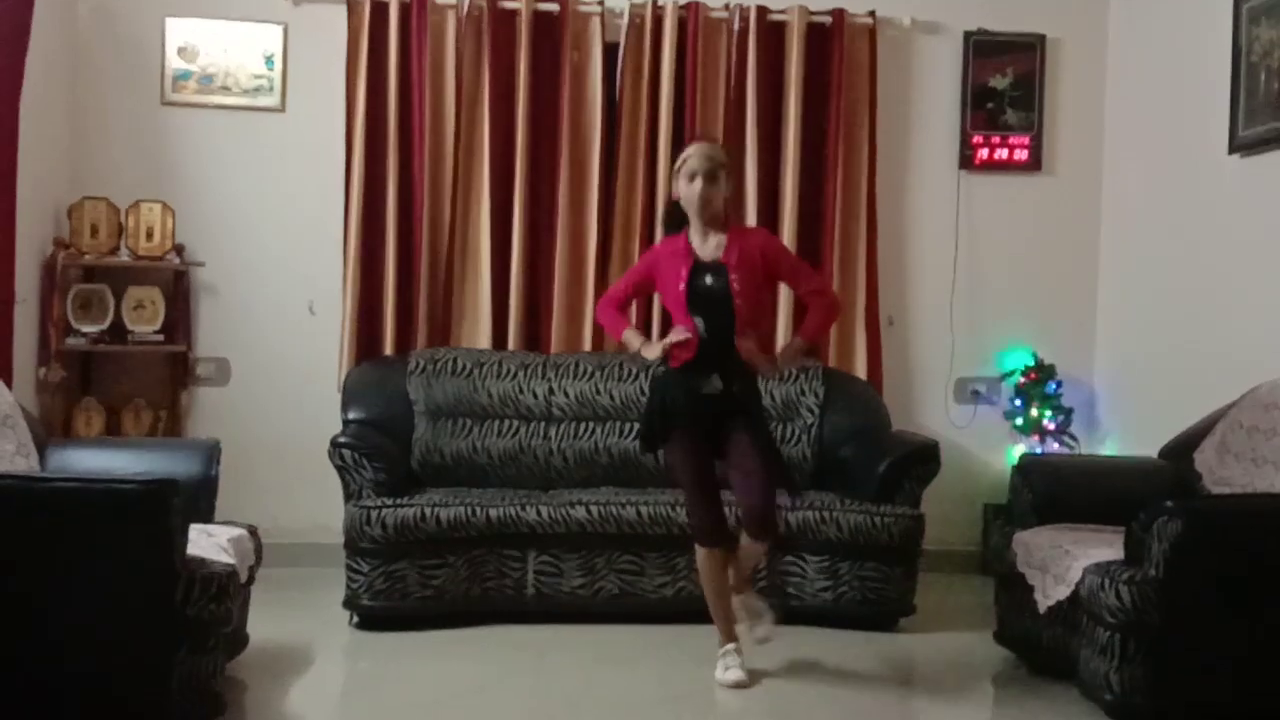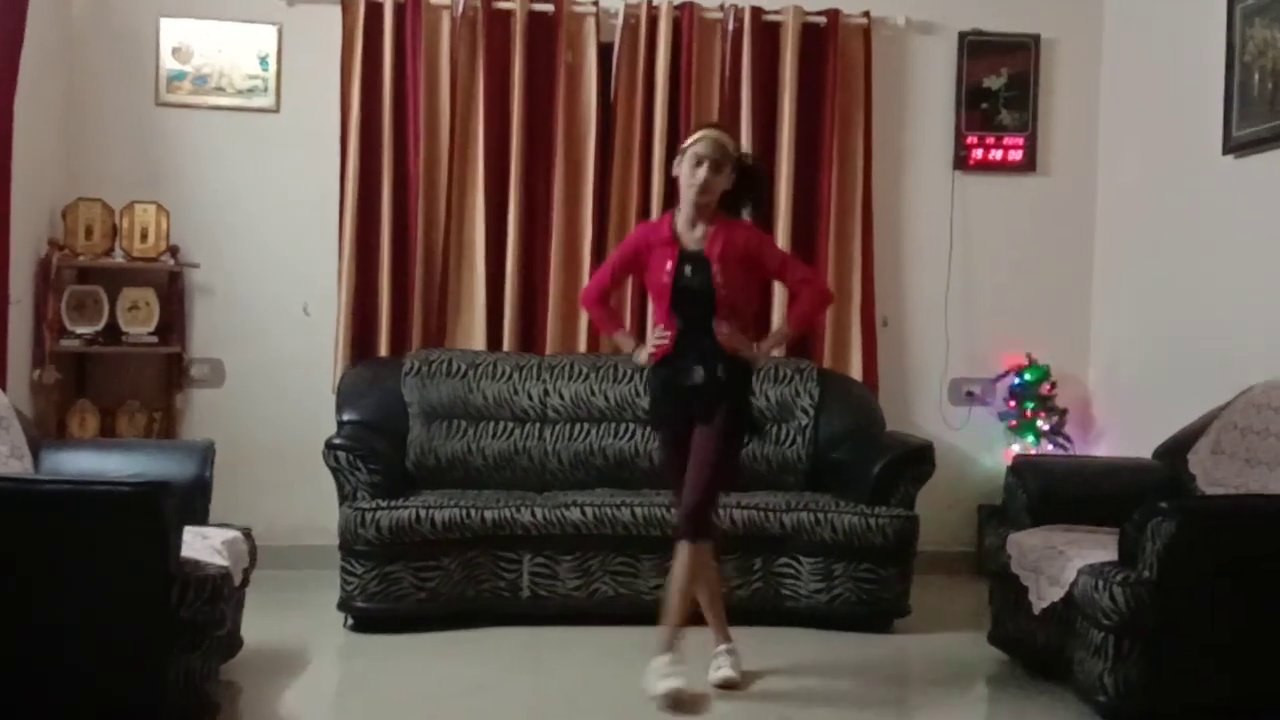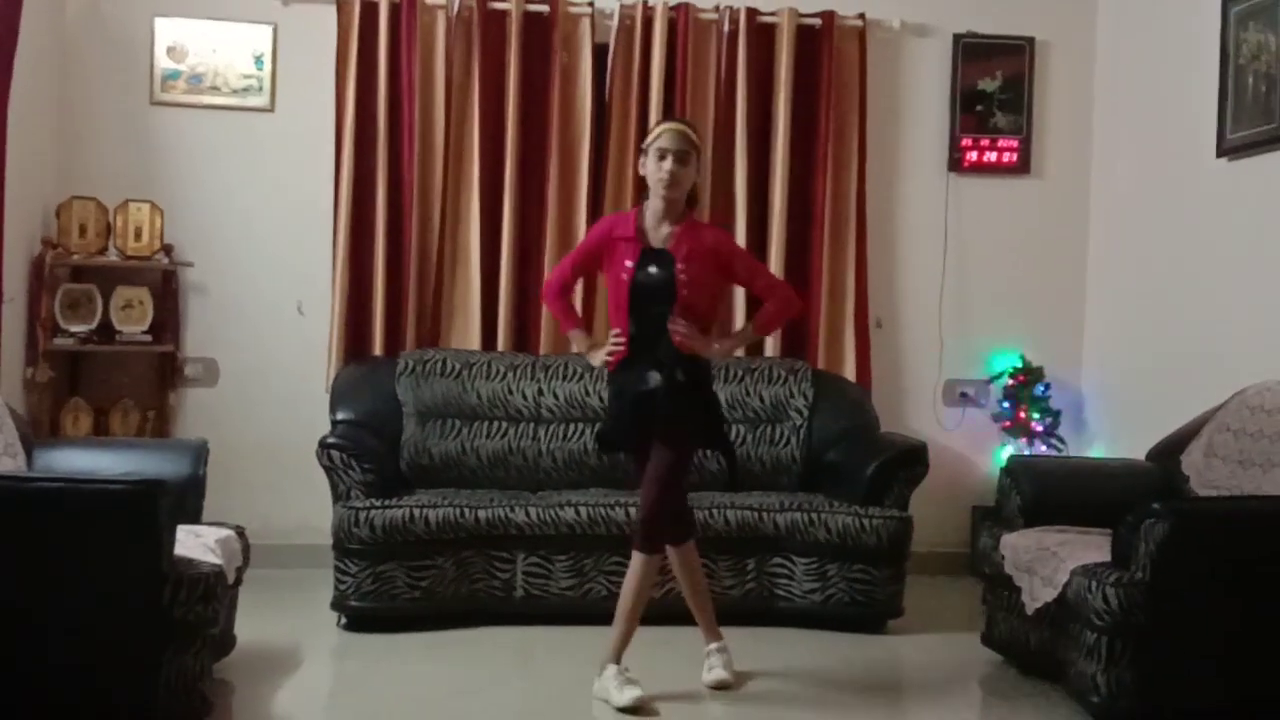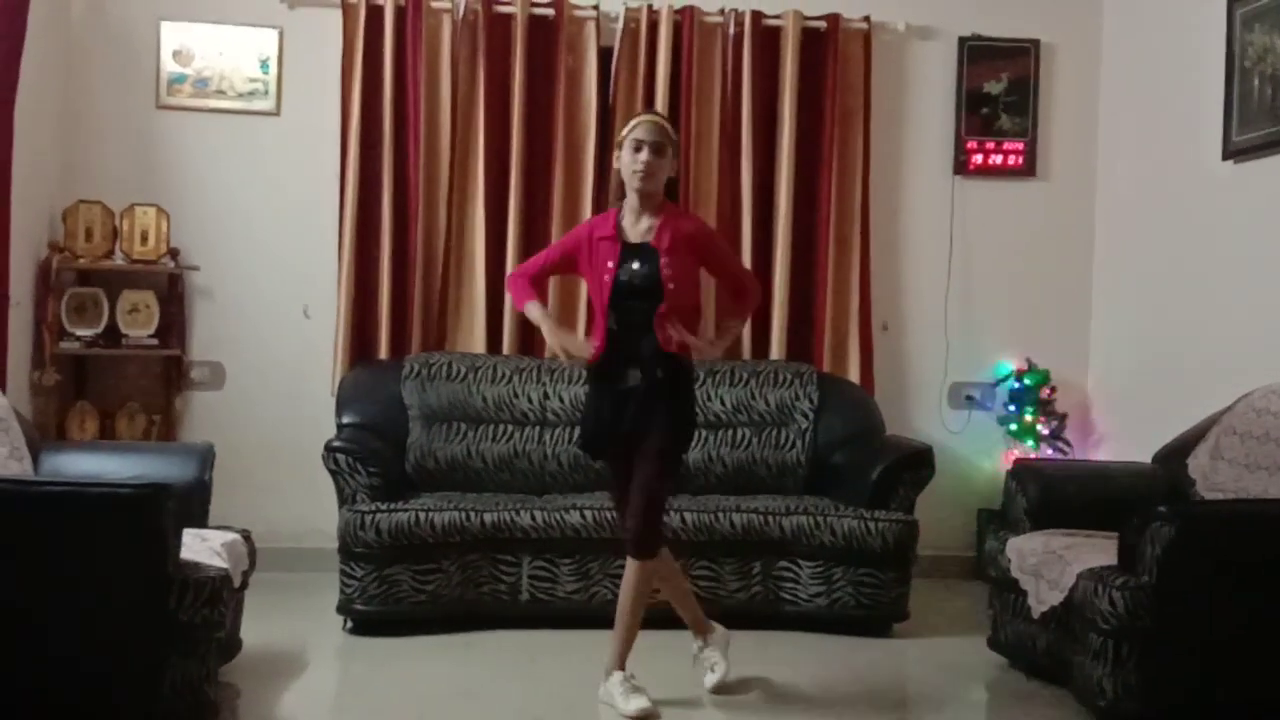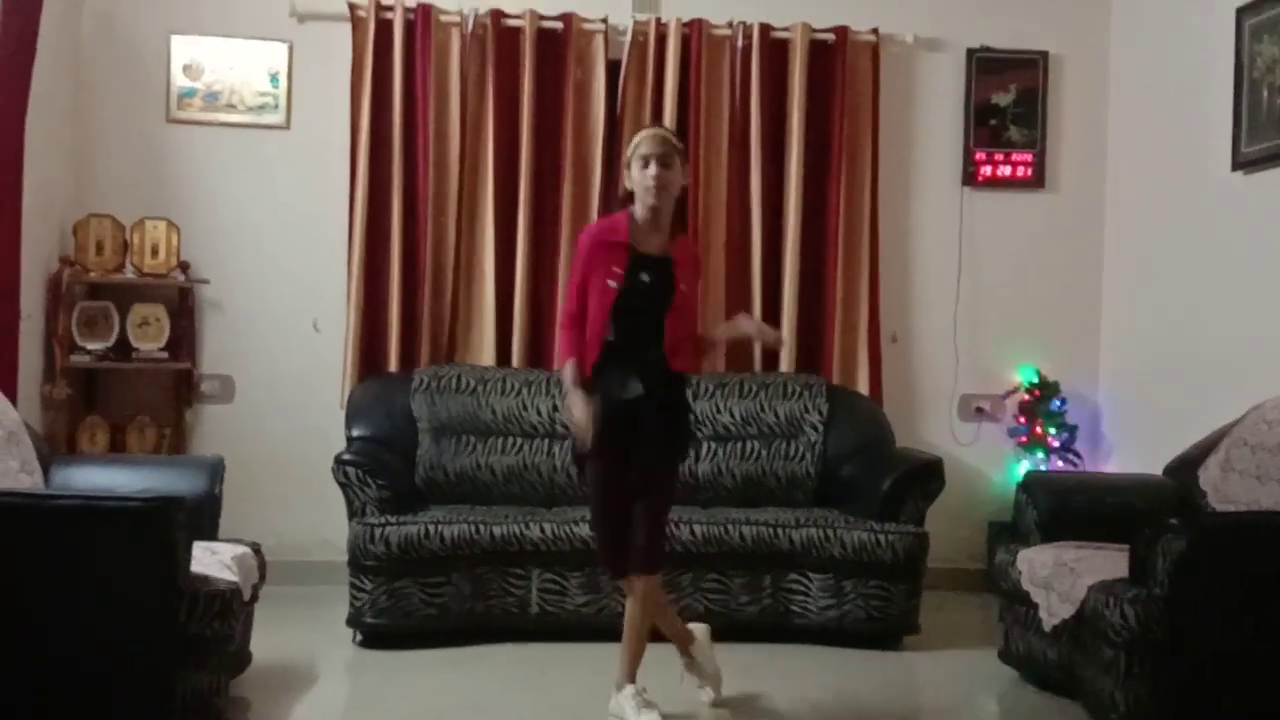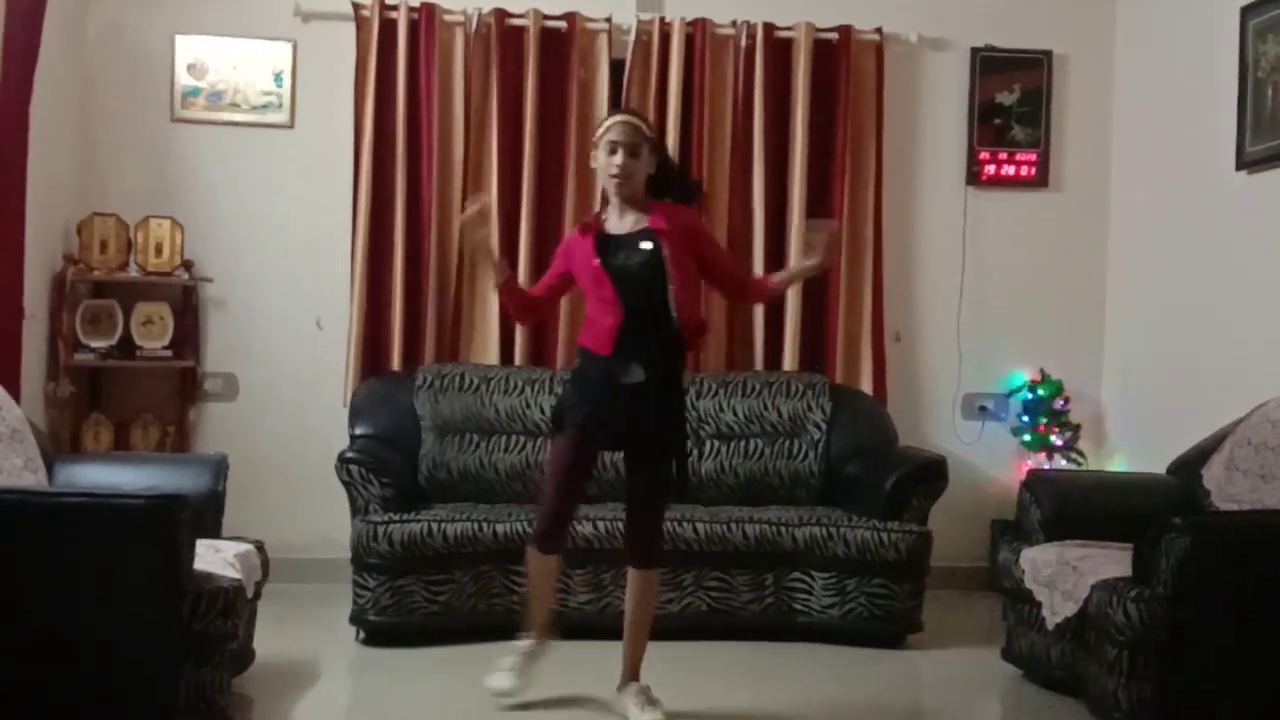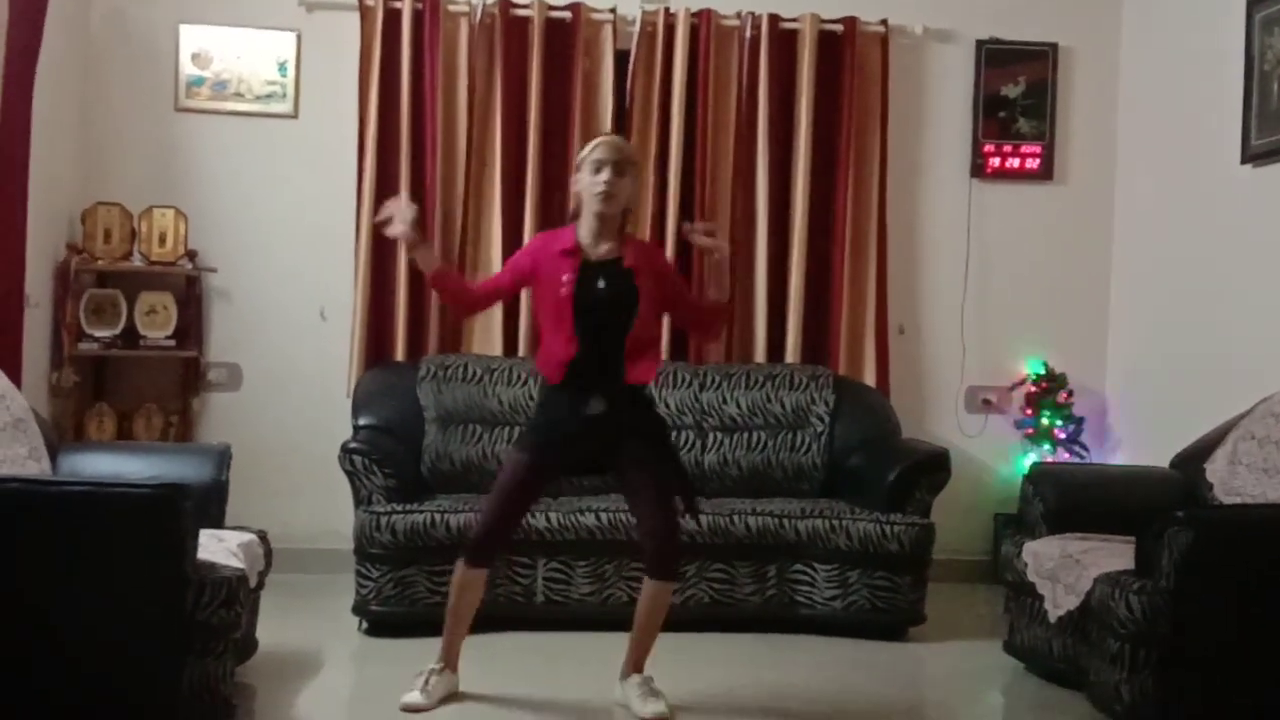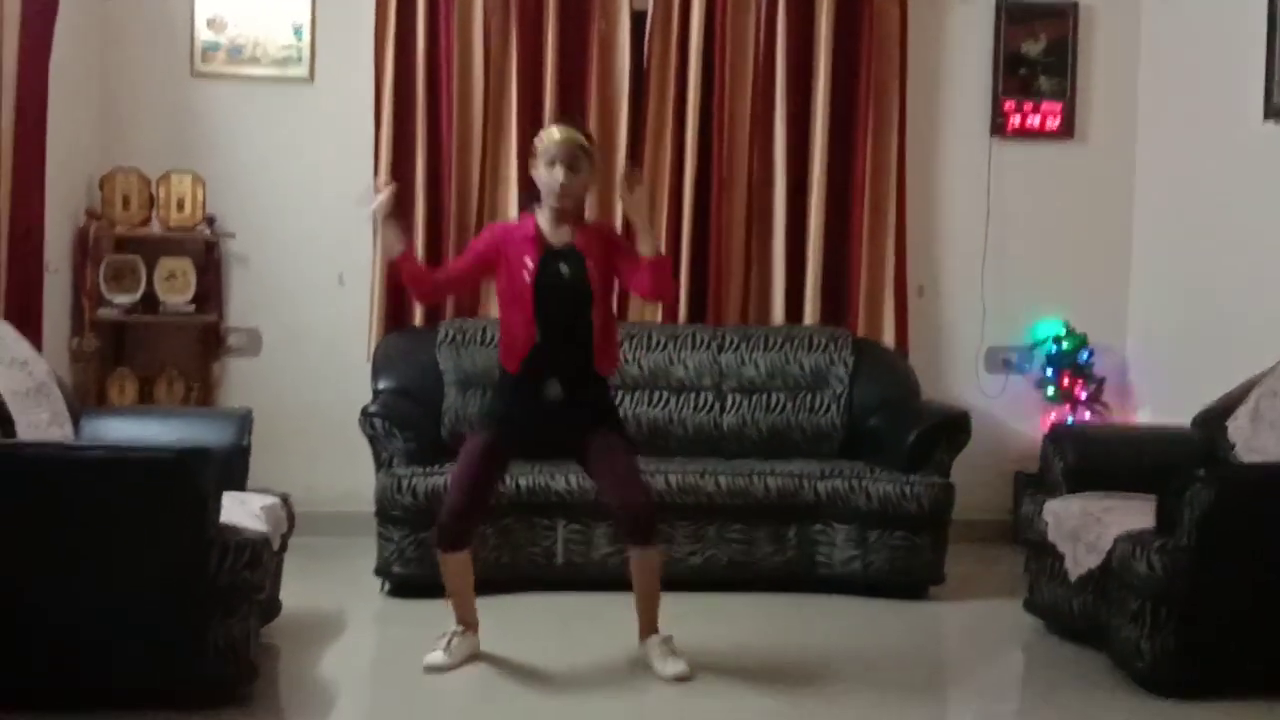
dt=0.3s
person 1, frame 1
left shoulder: (757, 246)
right shoulder: (663, 253)
left elbow: (823, 299)
right elbow: (609, 306)
left wrist: (782, 357)
right wrist: (645, 347)
left hip: (736, 394)
right hip: (681, 393)
left knee: (760, 514)
right knee: (706, 520)
left ankle: (741, 589)
right ankle: (727, 643)
person 1, frame 2
left shoulder: (744, 238)
right shoulder: (649, 237)
left elbow: (814, 291)
right elbow: (595, 295)
left wrist: (764, 347)
right wrist: (634, 348)
left hip: (723, 385)
right hip: (672, 383)
left knee: (693, 514)
right knee: (692, 514)
left ankle: (665, 654)
right ankle: (722, 643)
person 1, frame 3
left shoulder: (709, 242)
right shoulder: (611, 233)
left elbow: (783, 299)
right elbow: (555, 288)
left wrist: (724, 347)
right wrist: (590, 350)
left hip: (685, 391)
right hip: (632, 388)
left knee: (650, 524)
right knee: (672, 520)
left ankle: (611, 668)
right ankle: (714, 641)
person 1, frame 4
left shoulder: (690, 232)
right shoulder: (592, 235)
left elbow: (747, 291)
right elbow: (522, 279)
left wrist: (717, 343)
right wrist: (553, 332)
left hip: (665, 391)
right hip: (610, 389)
left knee: (640, 530)
right knee: (640, 530)
right ankle: (705, 631)
person 1, frame 5
left shoulder: (683, 251)
right shoulder: (599, 237)
right elbow: (572, 323)
left wrist: (738, 331)
right wrist: (573, 391)
left hip: (662, 404)
right hip: (619, 409)
left knee: (646, 547)
right knee: (609, 545)
right ankle: (685, 638)
person 1, frame 6
left shoulder: (679, 222)
right shoulder: (581, 240)
left elbow: (747, 291)
right elbow: (532, 310)
left wrist: (807, 267)
right wrist: (488, 255)
left hip: (657, 391)
right hip: (594, 386)
left knee: (643, 536)
right knee: (549, 521)
right ankle: (534, 638)
person 1, frame 7
left shoulder: (648, 261)
right shoulder: (545, 253)
left elbow: (705, 323)
right elbow: (469, 299)
left wrist: (720, 266)
right wrist: (419, 250)
left hip: (628, 419)
right hip: (560, 414)
left knee: (665, 550)
right knee: (486, 537)
right ankle: (445, 668)
person 1, frame 8
left shoulder: (606, 243)
right shoulder: (504, 238)
left elbow: (657, 290)
right elbow: (434, 288)
left wrist: (641, 225)
right wrist: (390, 233)
left hip: (585, 401)
right hip: (518, 397)
left knee: (636, 510)
right knee: (453, 519)
left ankle: (651, 635)
right ankle: (466, 630)
